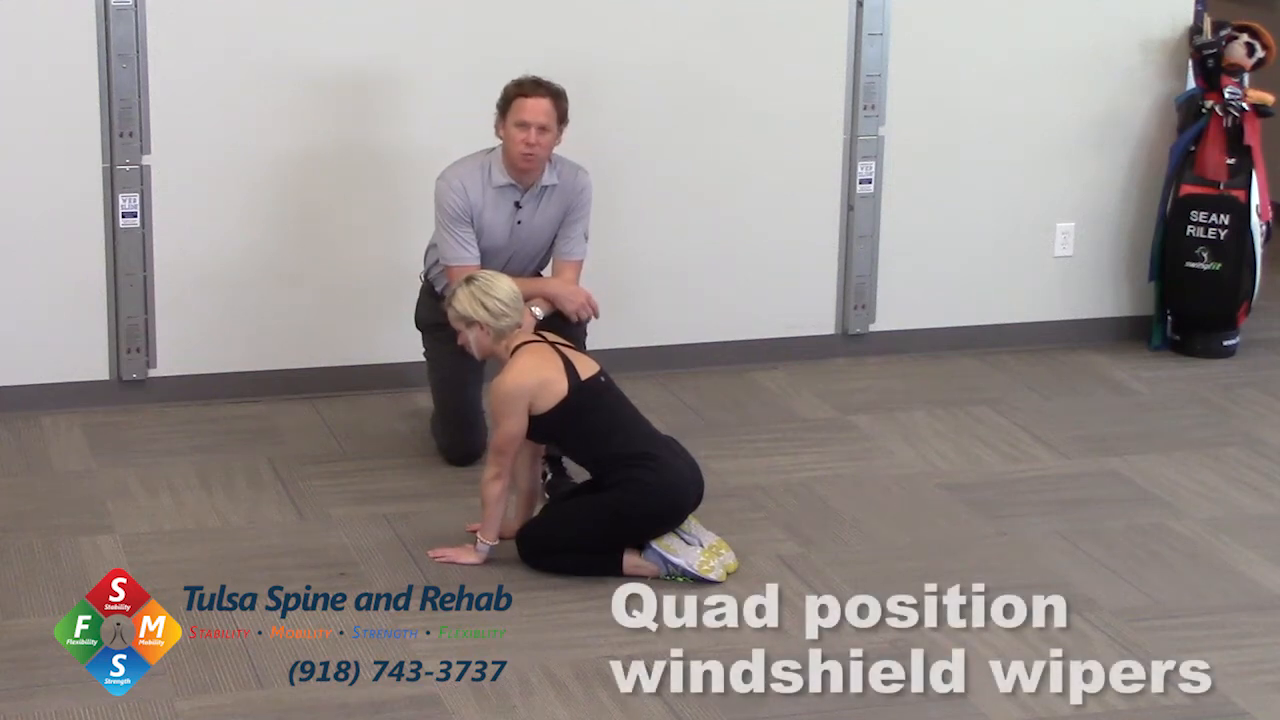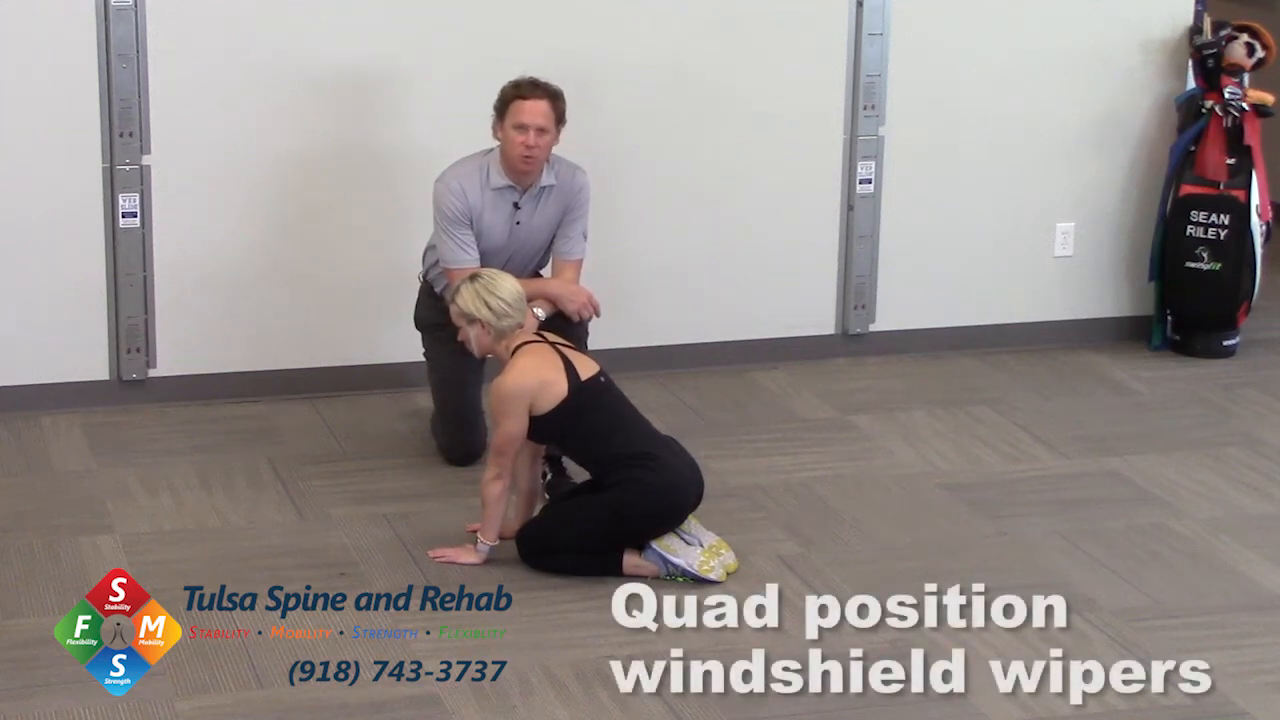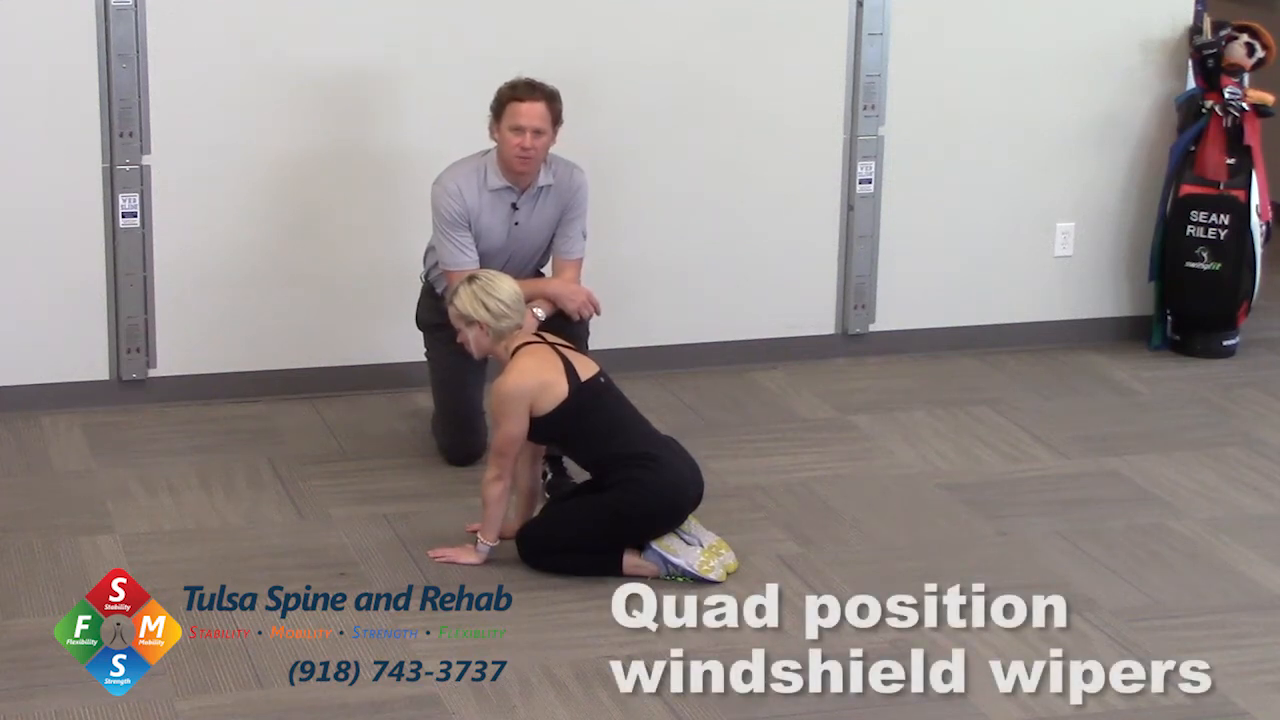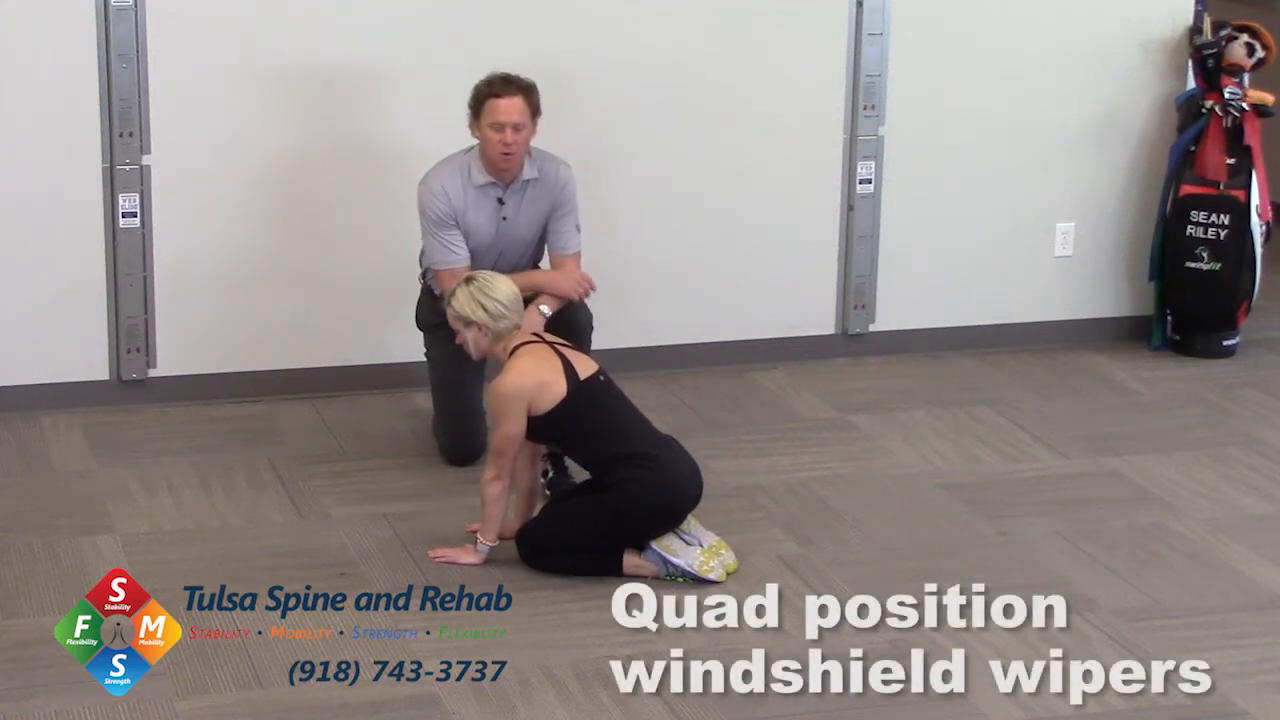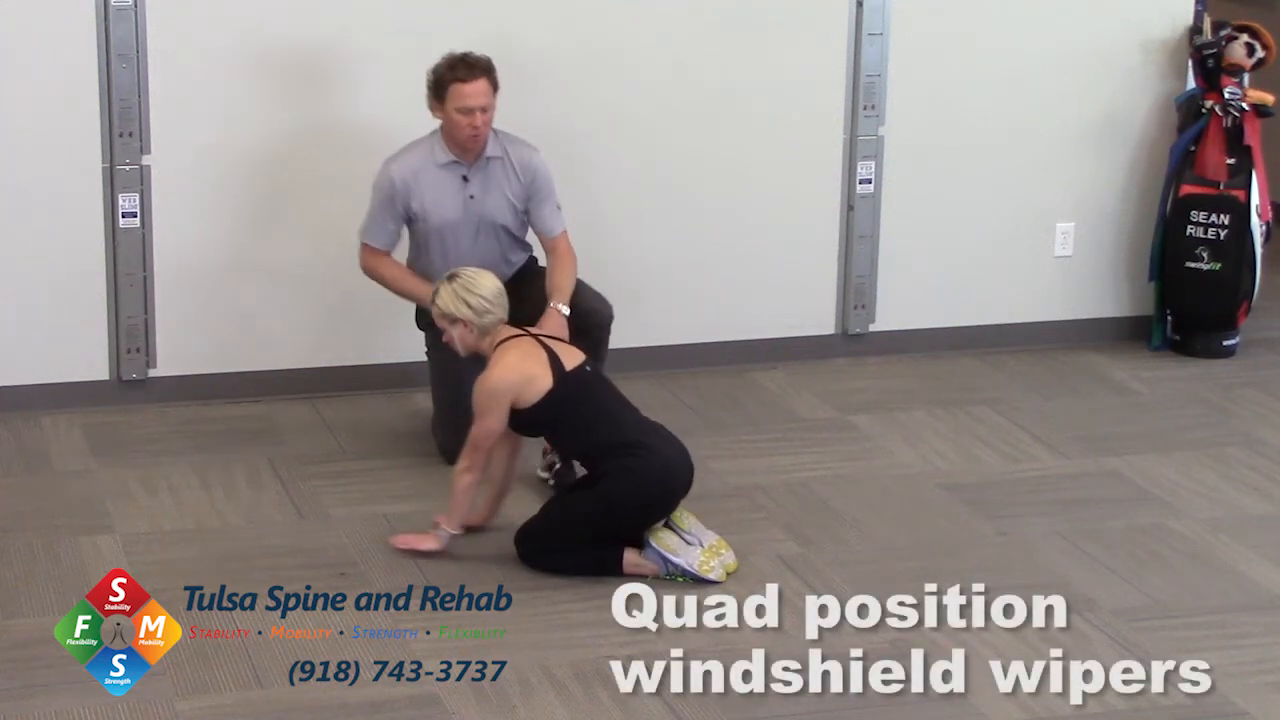
dt=0.4s
person 1, frame 1
left shoulder: (575, 183)
right shoulder: (458, 183)
left elbow: (567, 280)
right elbow: (465, 285)
left wrist: (534, 313)
right wrist: (548, 289)
left hip: (524, 292)
left knee: (570, 327)
right knee: (462, 447)
left ankle: (549, 451)
right ankle: (455, 401)
person 1, frame 2
left shoulder: (573, 183)
right shoulder: (457, 185)
left elbow: (567, 278)
left wrist: (535, 315)
right wrist: (549, 288)
left hip: (524, 293)
right hip: (451, 304)
left knee: (570, 325)
right knee: (461, 447)
left ankle: (549, 451)
right ankle: (455, 400)
person 1, frame 3
left shoulder: (570, 182)
right shoulder: (454, 187)
left elbow: (568, 276)
left wrist: (534, 314)
right wrist: (547, 288)
left hip: (524, 292)
left knee: (571, 325)
right knee: (462, 448)
left ankle: (550, 450)
right ankle: (457, 396)
person 1, frame 4
left shoulder: (556, 177)
right shoulder: (441, 186)
left elbow: (568, 269)
right elbow: (456, 286)
left wrist: (539, 310)
right wrist: (539, 278)
left hip: (524, 290)
left knee: (575, 320)
right knee: (461, 449)
left ankle: (553, 446)
right ankle: (457, 394)
person 1, frame 5
left shoulder: (524, 161)
right shoulder: (402, 173)
left elbow: (559, 249)
right elbow: (373, 257)
left wrist: (558, 311)
left hip: (516, 282)
left knee: (594, 313)
right knee: (459, 447)
right ankle: (455, 395)
person 2, frame 1
left shoulder: (513, 381)
right shoulder: (546, 344)
left elbow: (498, 472)
right elbow: (527, 452)
left wrist: (481, 546)
right wrist: (520, 520)
left hip: (654, 489)
right hip: (674, 471)
left knee: (534, 543)
right knee: (558, 512)
left ankle: (661, 559)
right ankle: (665, 529)
person 2, frame 2
left shoulder: (513, 382)
right shoulder: (546, 345)
left elbow: (499, 472)
right elbow: (528, 452)
left wrist: (481, 547)
right wrist: (520, 520)
left hip: (654, 489)
right hip: (674, 472)
left knee: (534, 543)
right knee: (557, 513)
left ankle: (661, 560)
right ankle: (666, 529)
person 2, frame 3
left shoulder: (514, 383)
right shoulder: (546, 345)
left elbow: (499, 474)
right elbow: (528, 452)
left wrist: (482, 547)
right wrist: (520, 520)
left hip: (655, 489)
right hip: (673, 471)
left knee: (535, 543)
right knee: (558, 511)
left ankle: (662, 559)
right ankle: (666, 528)
person 2, frame 4
left shoulder: (512, 383)
right shoulder: (545, 346)
left elbow: (498, 474)
right elbow: (528, 451)
left wrist: (482, 546)
right wrist: (520, 520)
left hip: (654, 488)
right hip: (674, 471)
left knee: (534, 544)
right knee: (558, 511)
left ankle: (660, 560)
right ankle: (666, 528)
person 2, frame 5
left shoulder: (498, 378)
right shoulder: (534, 342)
left elbow: (471, 465)
right elbow: (505, 445)
left wrist: (443, 531)
right wrist: (485, 513)
left hip: (645, 477)
right hip: (666, 459)
left knee: (534, 545)
right knee: (562, 520)
left ankle: (658, 559)
right ankle: (663, 531)
